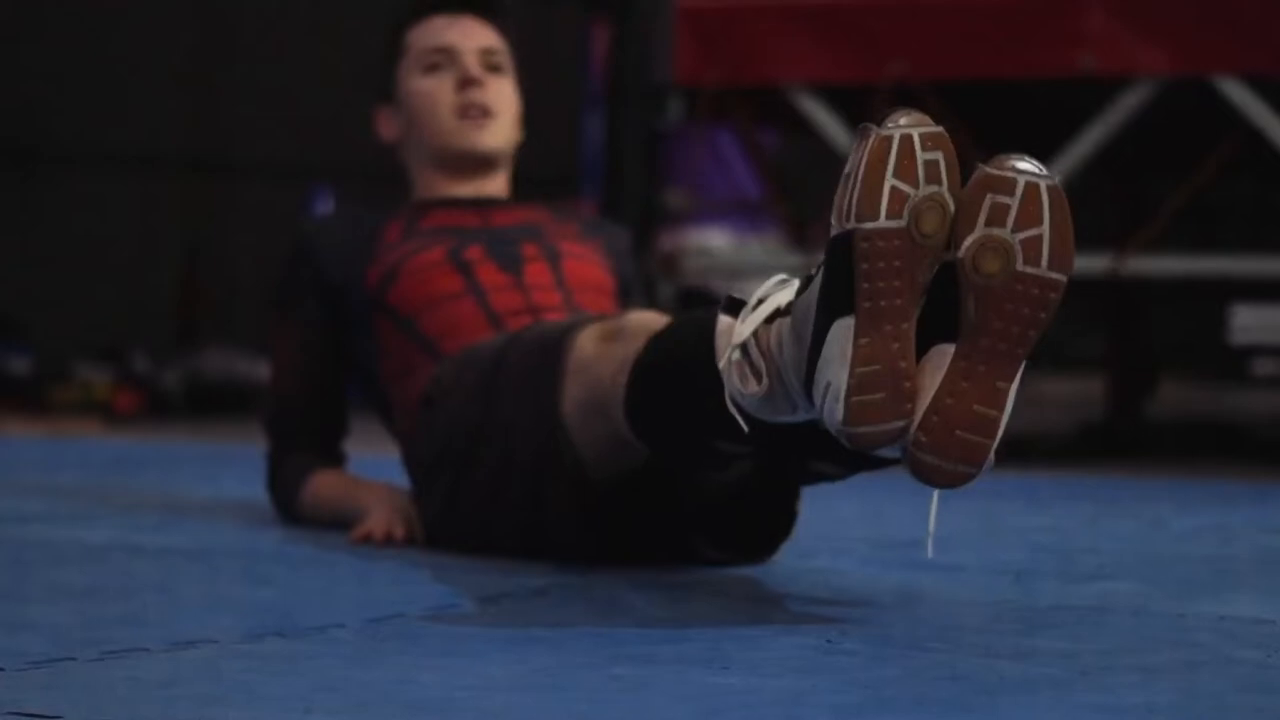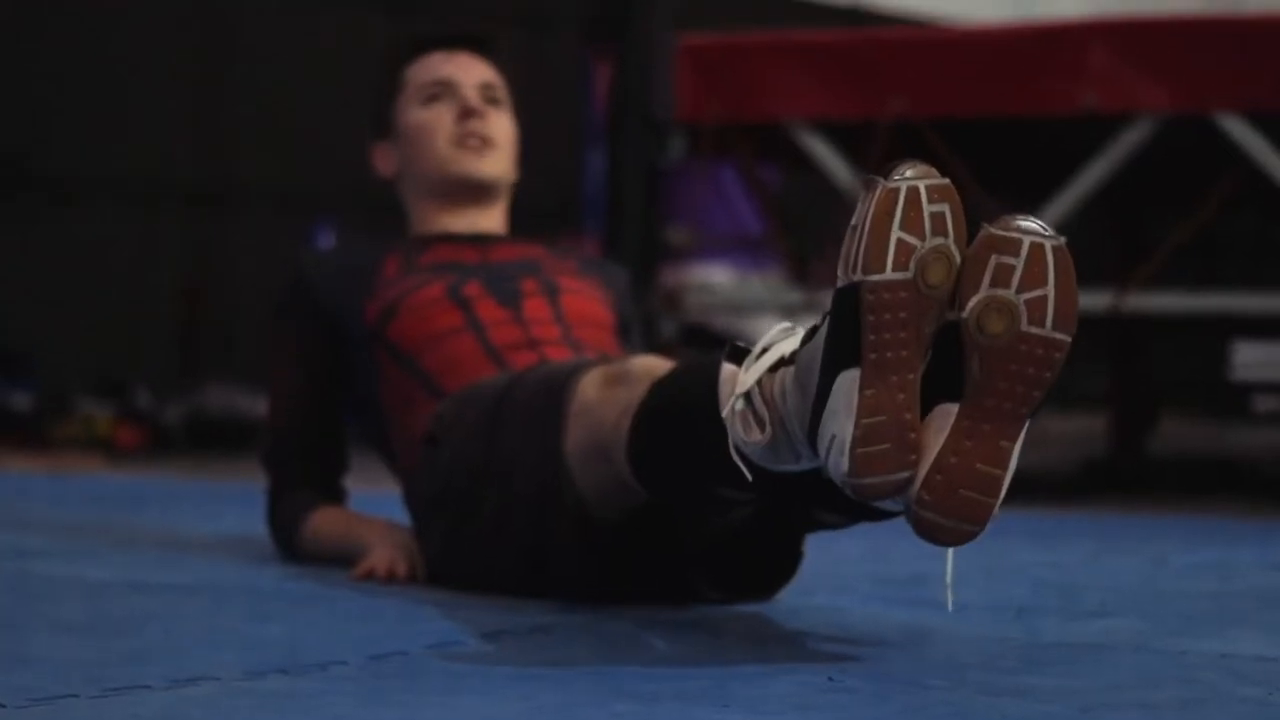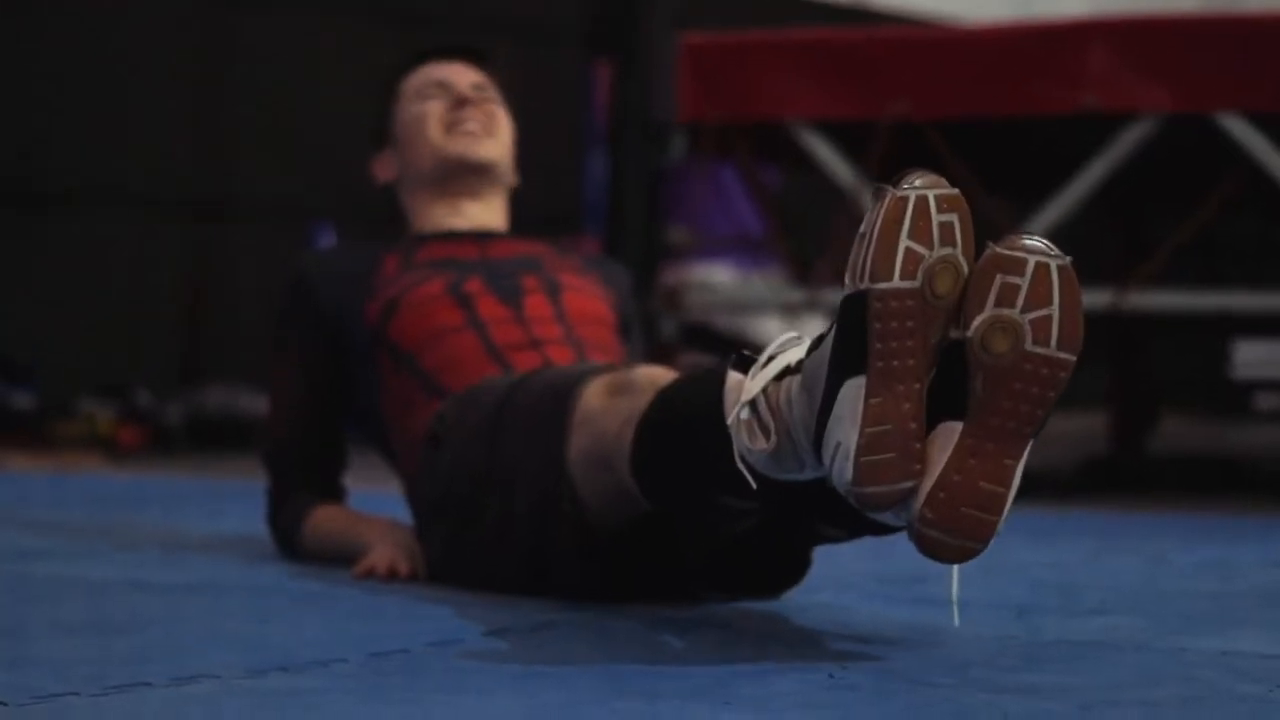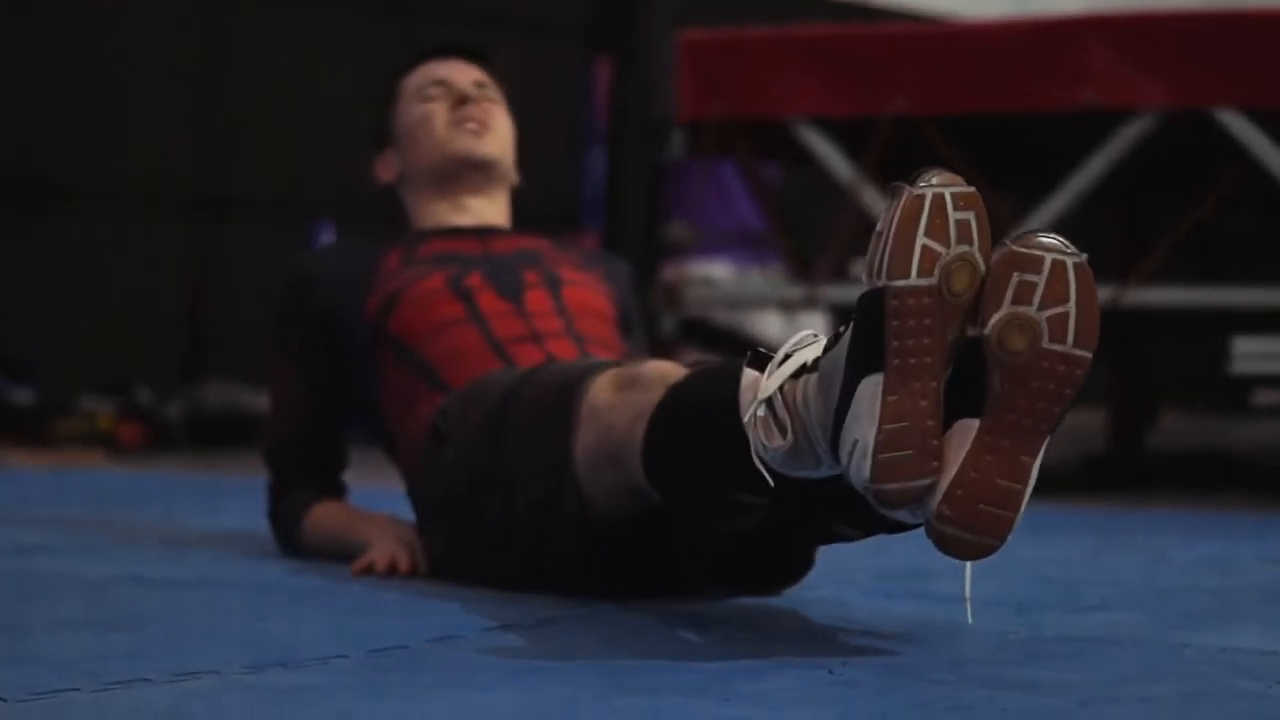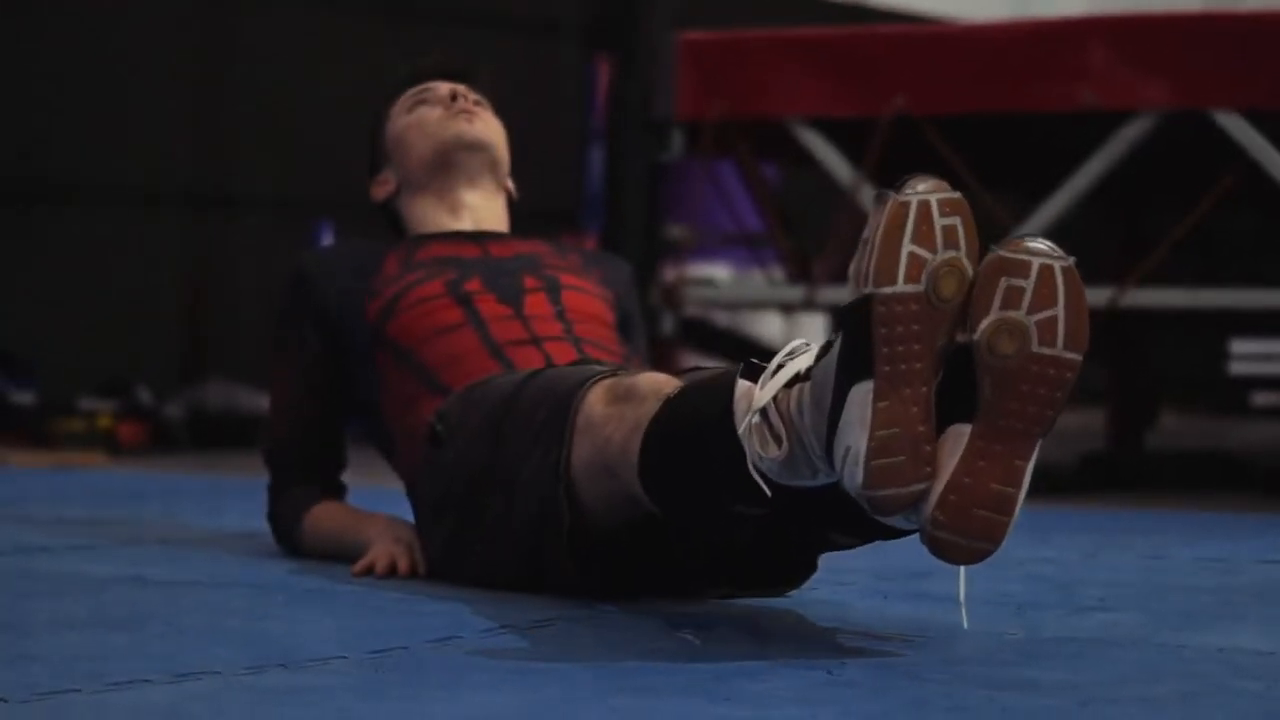
dt=1s
person 1, frame 1
left shoulder: (598, 241)
right shoulder: (343, 249)
left elbow: (658, 371)
right elbow: (295, 461)
right wrist: (376, 498)
left hip: (645, 486)
right hip: (487, 442)
left knee: (763, 345)
right knee: (632, 342)
left ankle: (925, 391)
right ankle: (837, 367)
person 1, frame 2
left shoulder: (595, 279)
right shoulder: (341, 282)
right elbow: (296, 497)
right wrist: (380, 536)
left hip: (650, 519)
right hip: (488, 475)
left knee: (767, 399)
right knee: (634, 386)
left ankle: (928, 439)
right ankle: (833, 408)
person 1, frame 3
left shoulder: (597, 276)
right shoulder: (342, 282)
right elbow: (296, 497)
right wrist: (377, 534)
left hip: (647, 525)
right hip: (490, 471)
left knee: (772, 411)
right knee: (633, 395)
left ankle: (930, 454)
right ankle: (833, 414)
person 1, frame 4
left shoulder: (598, 272)
right shoulder: (342, 278)
right elbow: (295, 493)
right wrist: (375, 529)
left hip: (648, 516)
right hip: (494, 465)
left knee: (781, 408)
right knee: (644, 391)
left ankle: (950, 453)
right ankle: (854, 419)
person 1, frame 5
left shoulder: (601, 272)
right shoulder: (339, 279)
right elbow: (295, 493)
right wrist: (378, 530)
left hip: (648, 516)
right knee: (637, 402)
left ankle: (941, 450)
right ankle: (846, 425)
